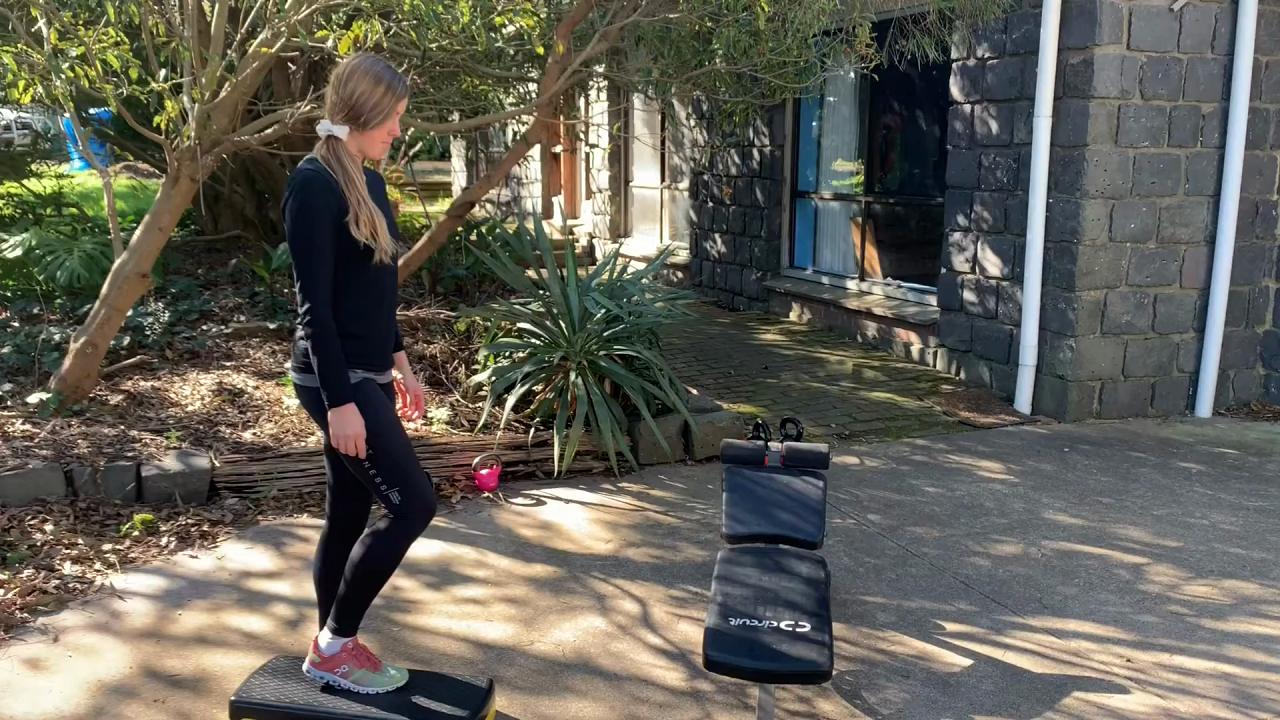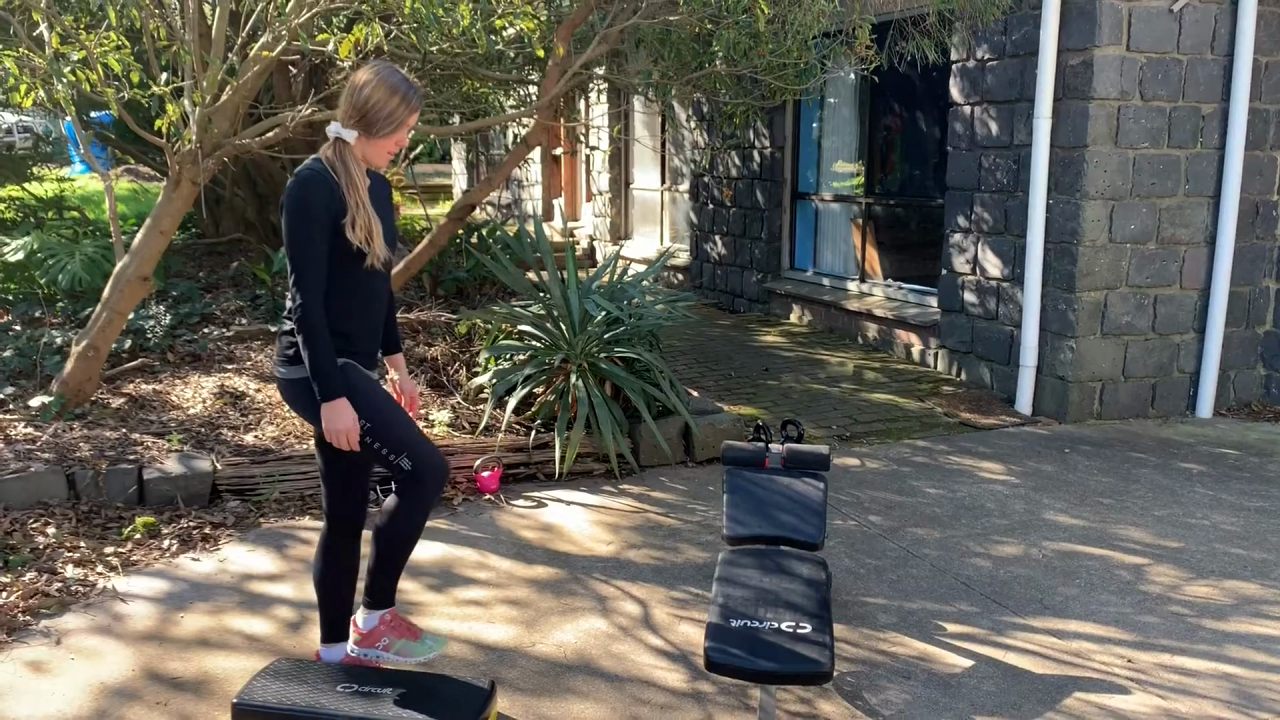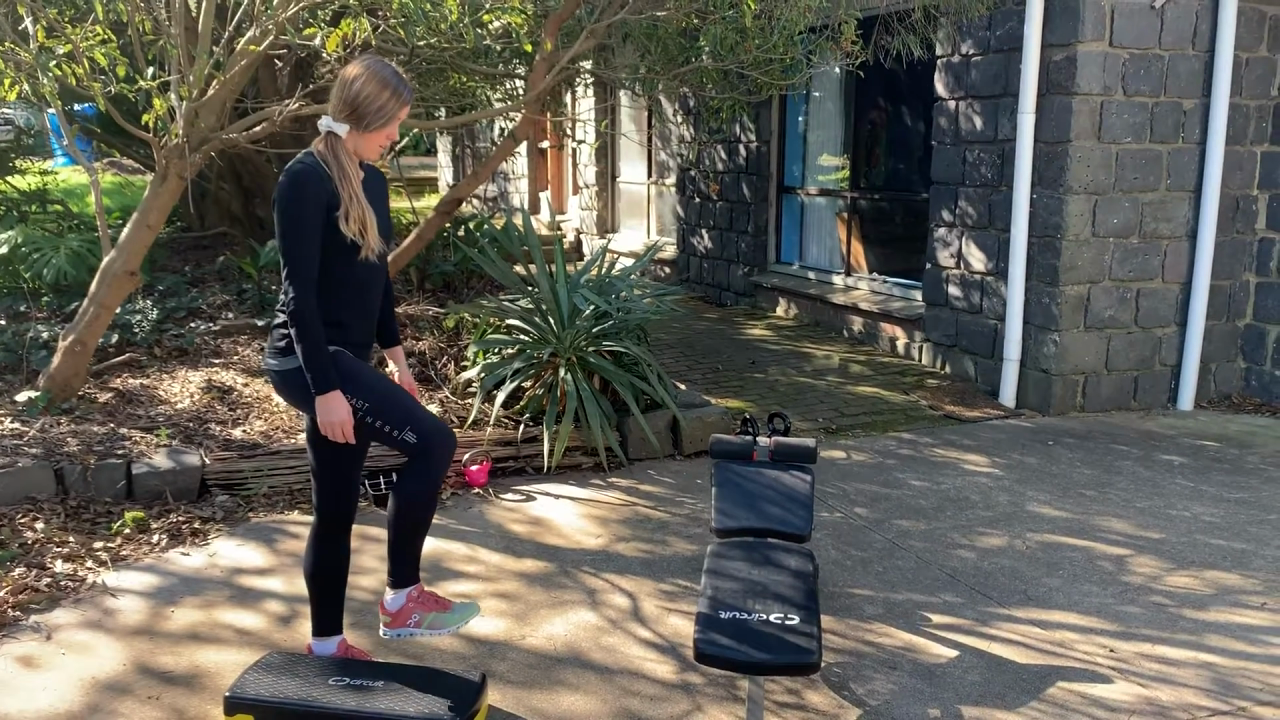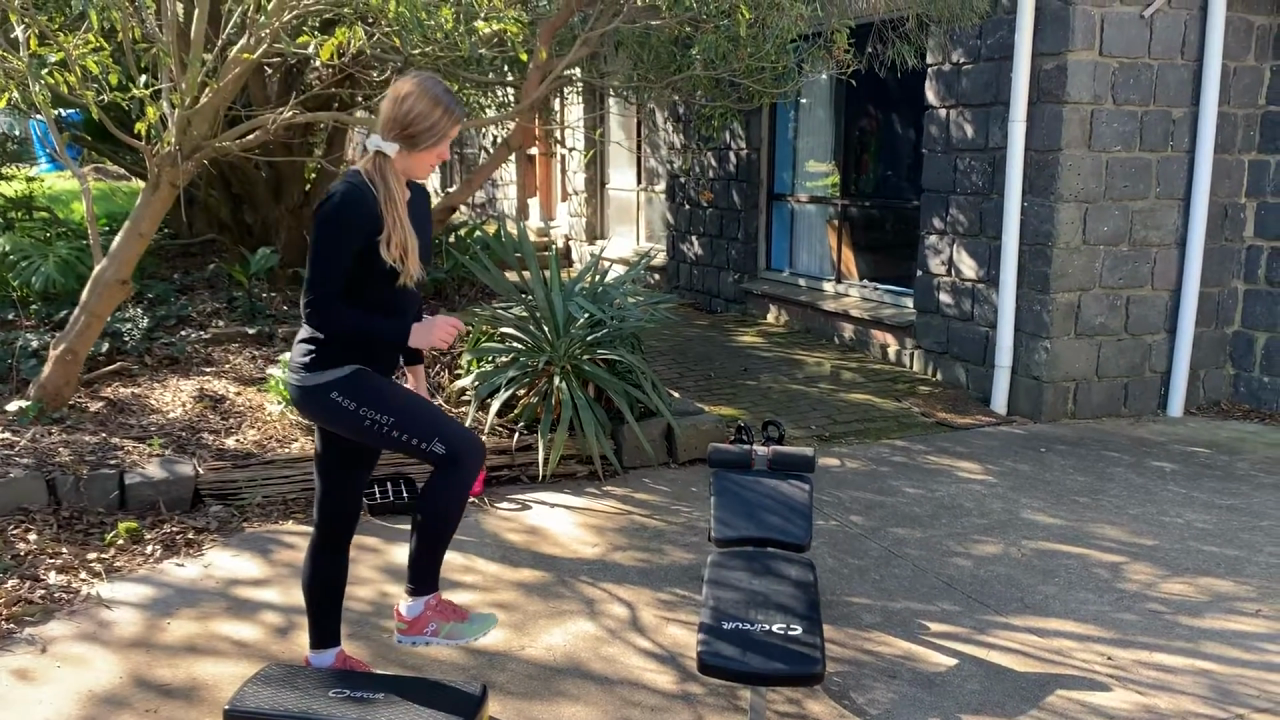
dt=0.7s
person 1, frame 1
left shoulder: (366, 181)
right shoulder: (313, 185)
right elbow: (315, 303)
left wrist: (399, 362)
right wrist: (340, 401)
left hip: (364, 372)
right hip: (335, 378)
left knee: (349, 515)
right knee: (412, 502)
left ankle: (332, 650)
right ankle: (335, 645)
person 1, frame 2
left shoulder: (375, 187)
right shoulder: (313, 185)
right elbow: (307, 299)
left wrist: (396, 363)
right wrist: (332, 395)
left hip: (354, 367)
right hip: (316, 369)
left knee: (346, 514)
right knee: (425, 469)
left ankle: (337, 648)
right ankle: (374, 618)
person 1, frame 3
left shoulder: (371, 180)
right shoulder: (306, 179)
right elbow: (299, 292)
left wrist: (394, 355)
right wrist: (325, 388)
left hip: (346, 359)
right hip: (308, 361)
left knee: (337, 505)
right knee: (433, 441)
left ankle: (327, 642)
right ankle: (402, 597)
person 1, frame 4
left shoulder: (413, 199)
right shoulder: (349, 201)
right elbow: (319, 311)
left wrist: (415, 371)
right wrist: (412, 334)
left hip: (362, 377)
right hip: (328, 379)
left knee: (338, 516)
right knee: (462, 451)
left ankle: (325, 654)
right ankle: (419, 606)
